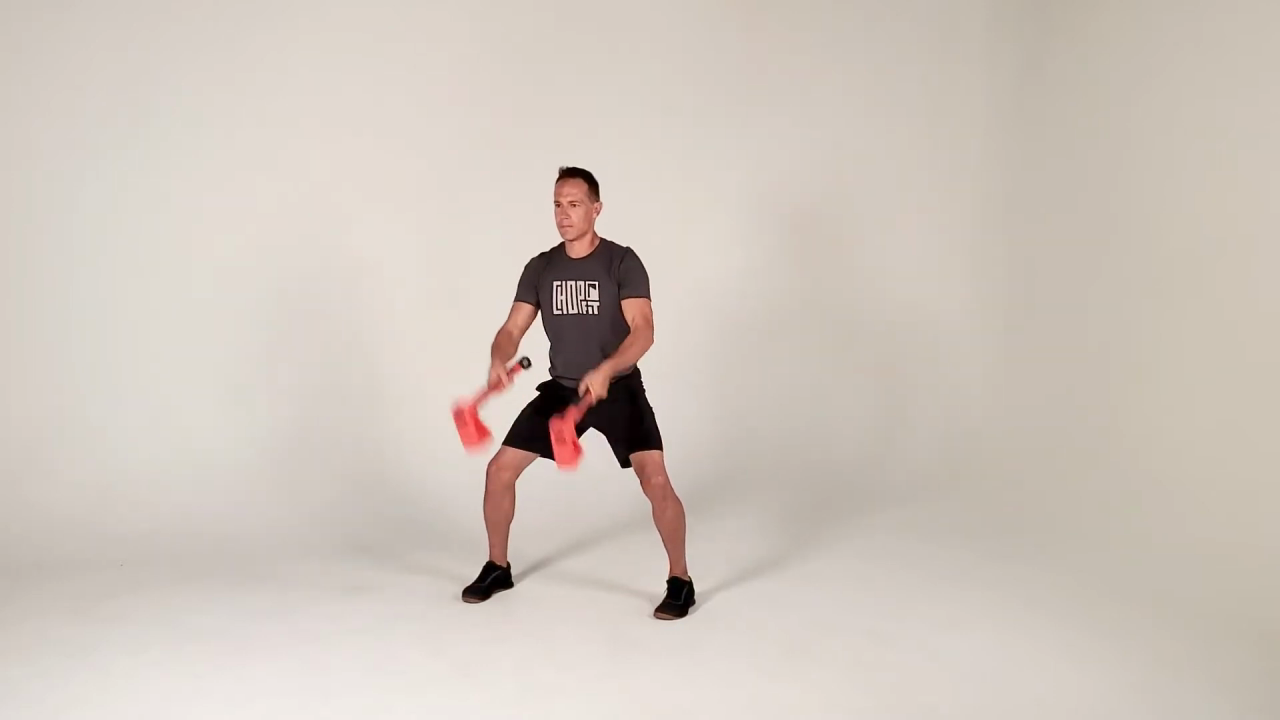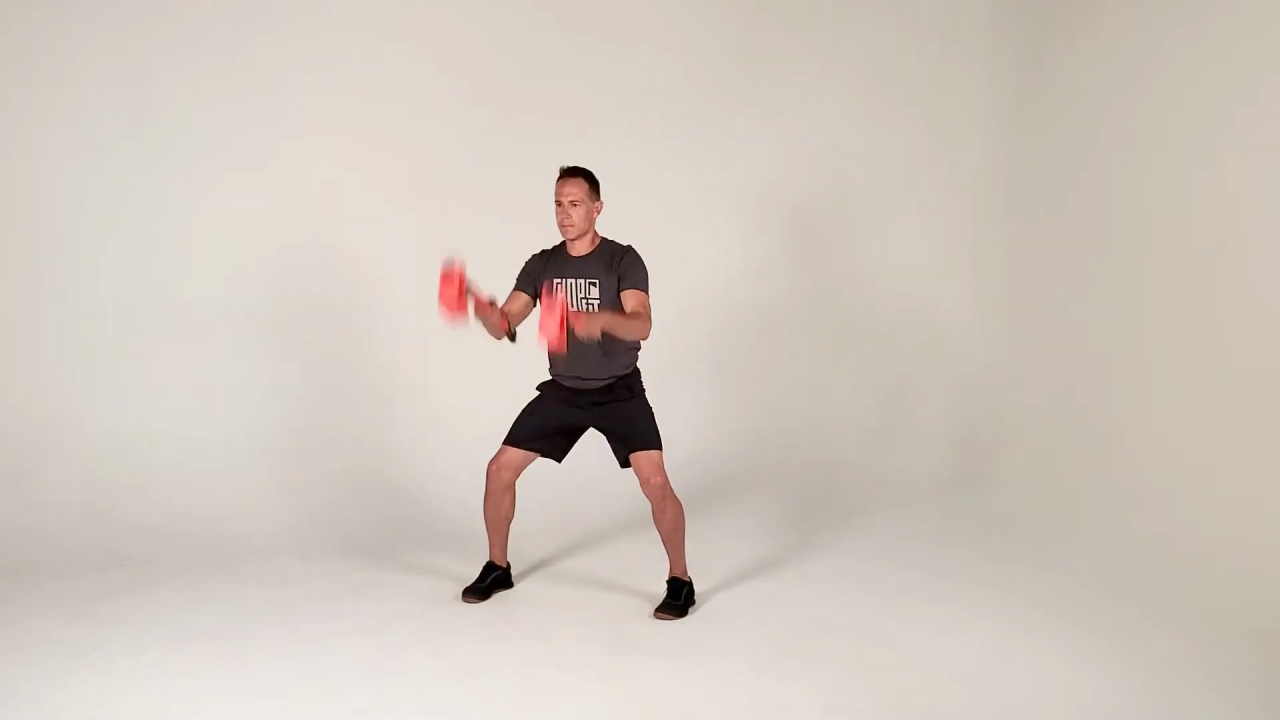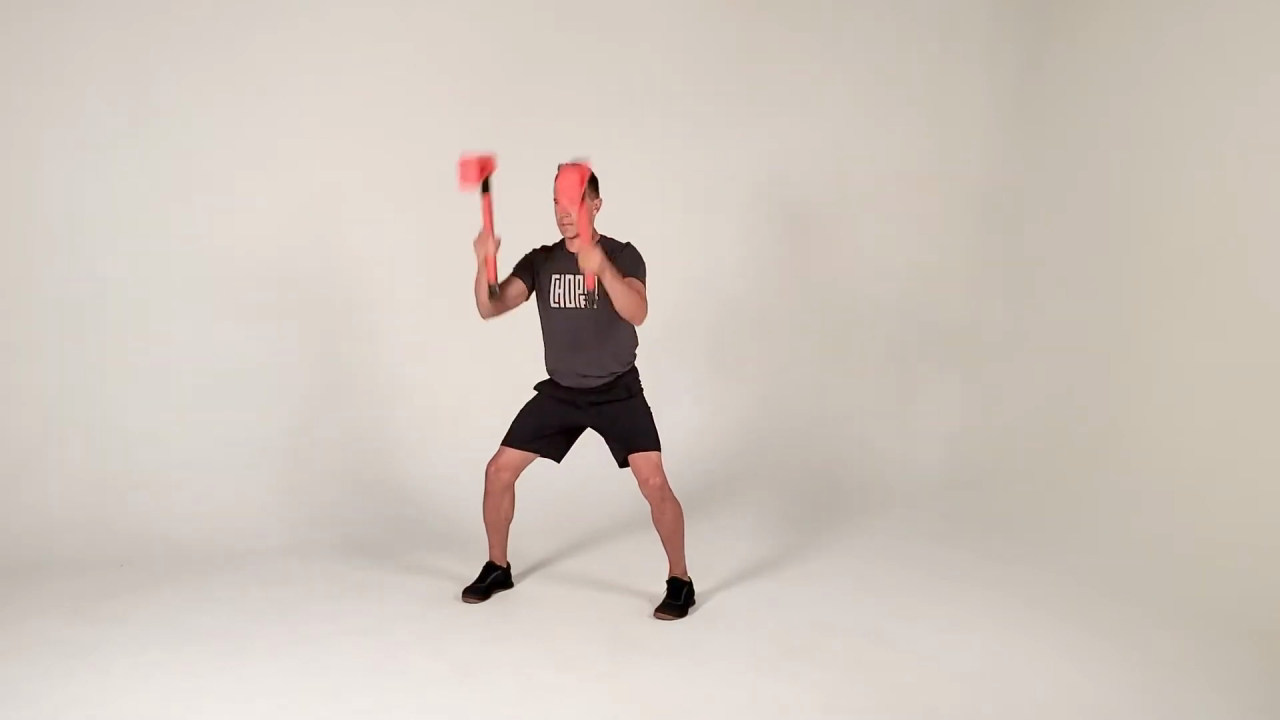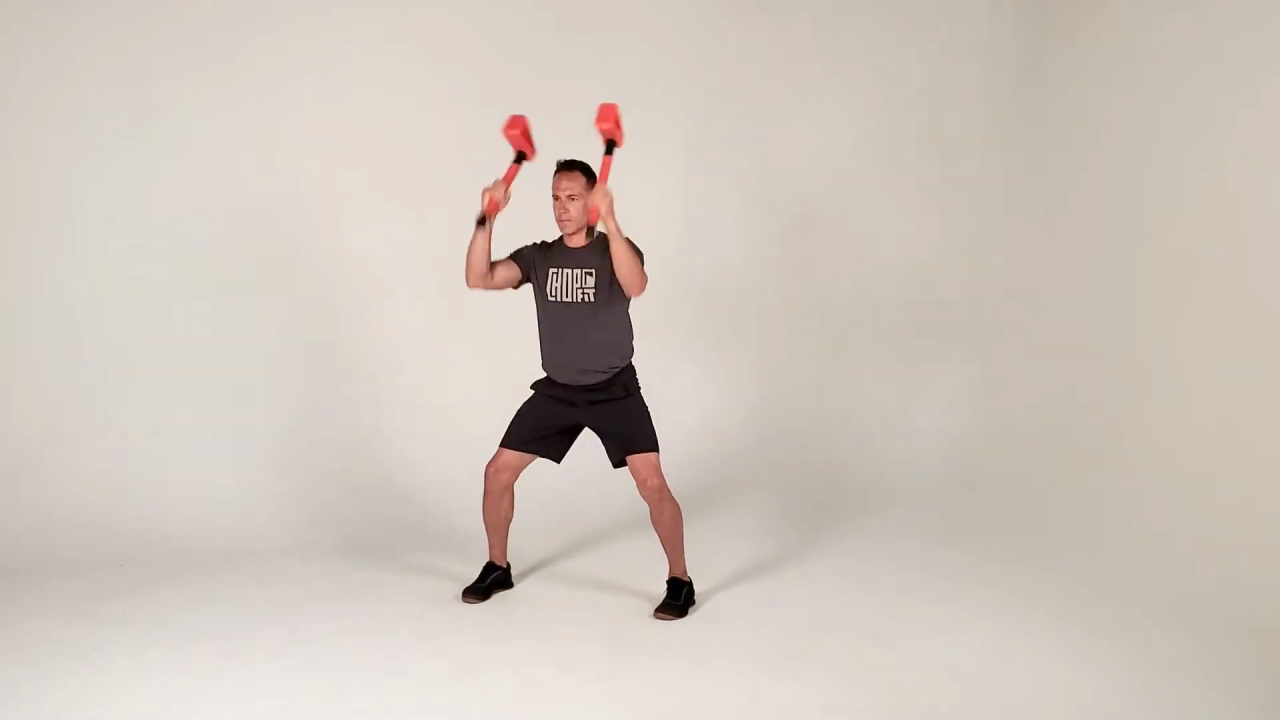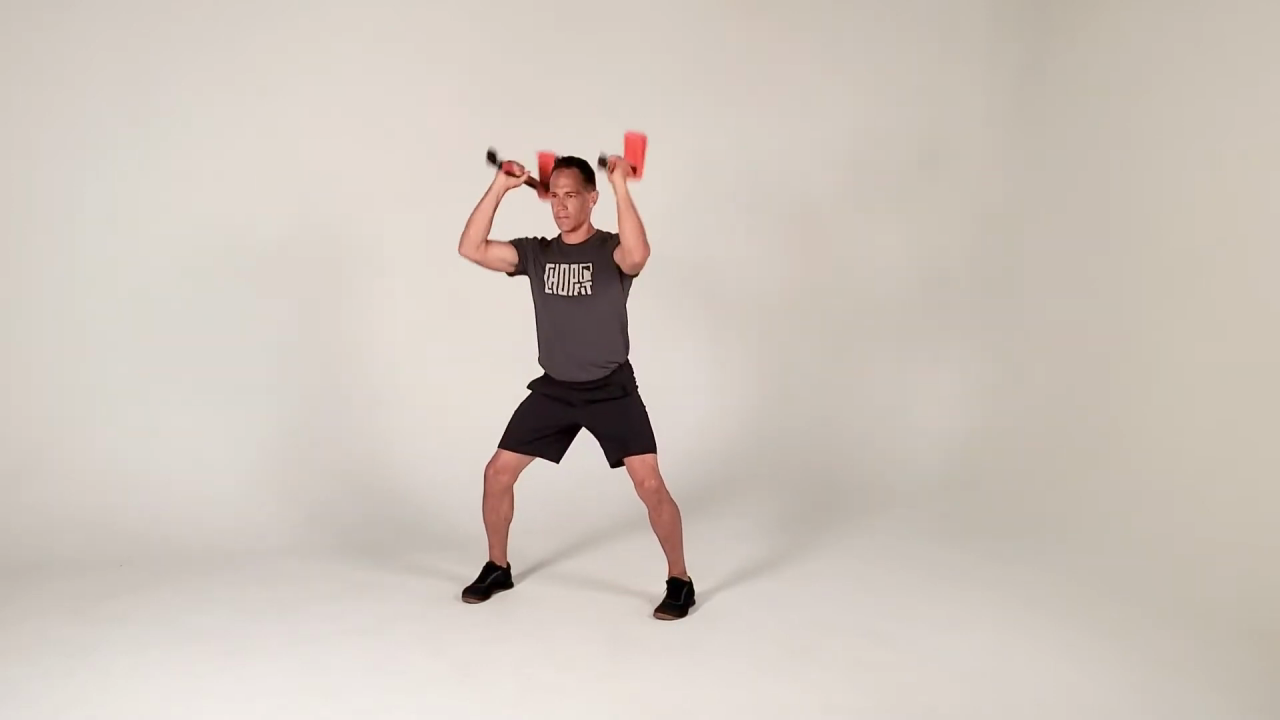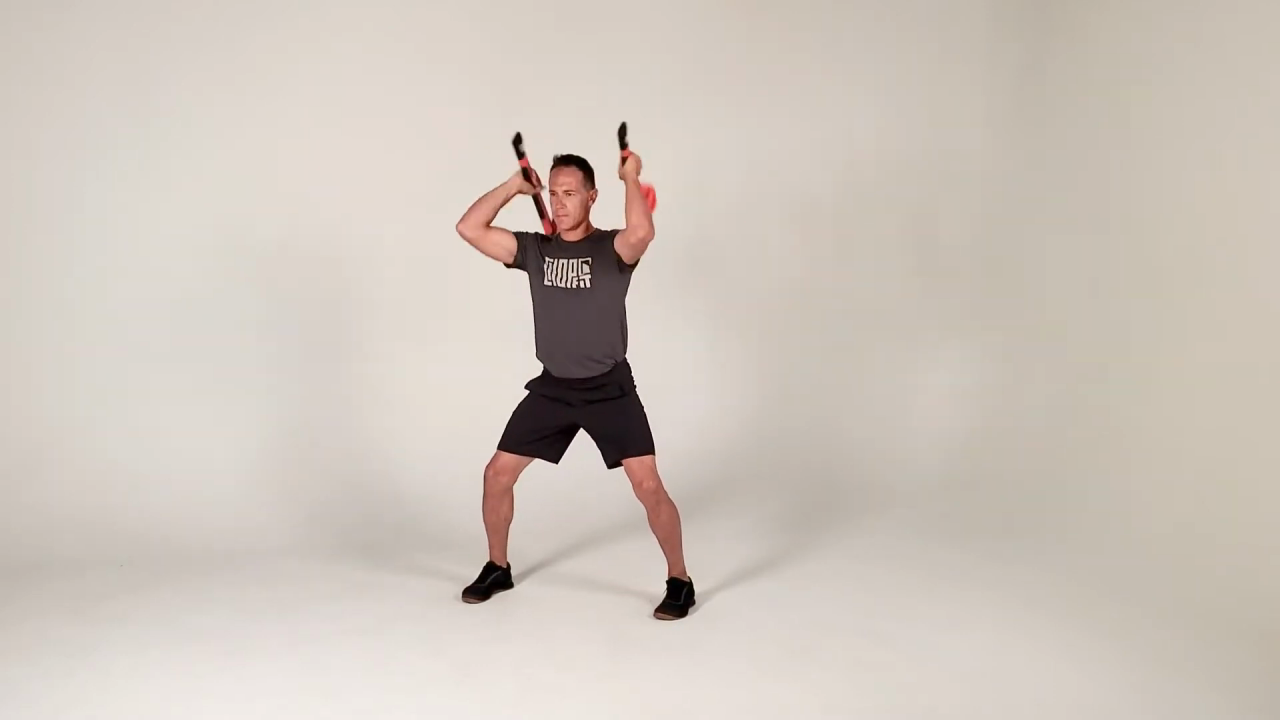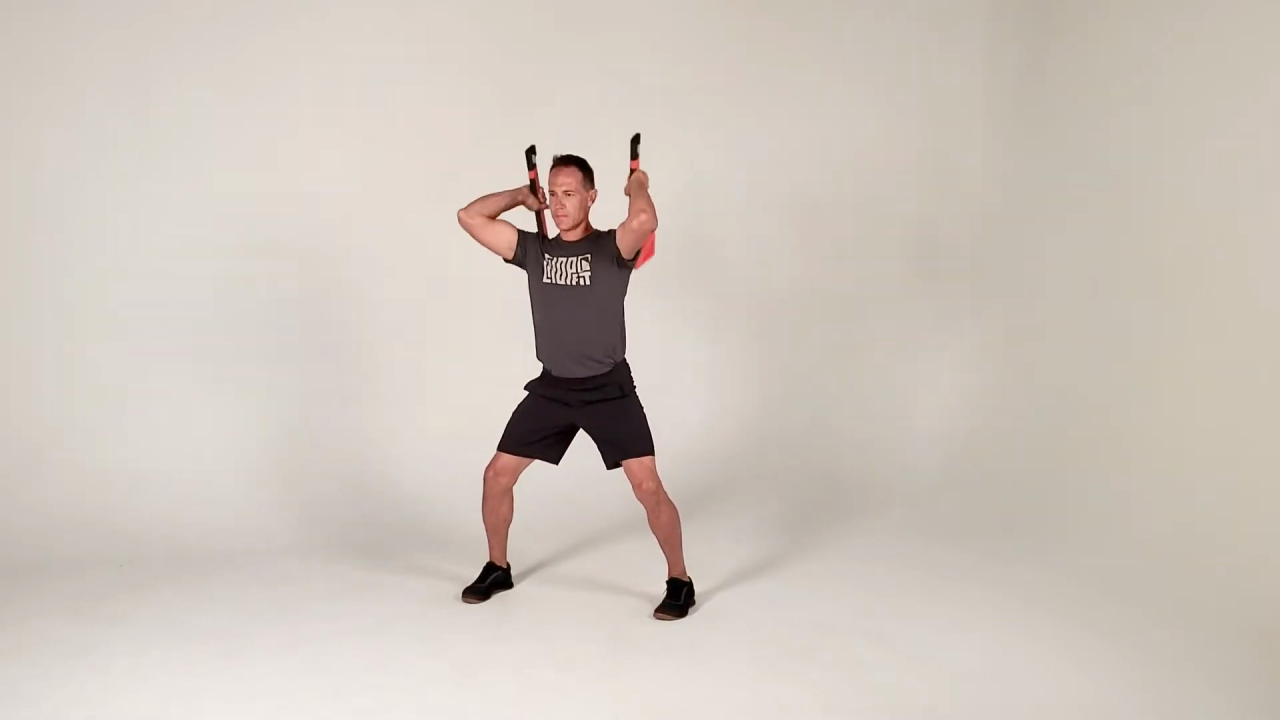
dt=0.1s
person 1, frame 1
left shoulder: (623, 263)
right shoulder: (540, 268)
left elbow: (643, 332)
right elbow: (512, 330)
left wrist: (607, 371)
right wrist: (499, 361)
left hip: (619, 389)
right hip: (560, 390)
left knee: (655, 481)
right knee: (498, 471)
left ankle: (680, 581)
right ankle: (497, 568)
person 1, frame 2
left shoulder: (623, 259)
right shoulder: (541, 264)
left elbow: (642, 324)
right elbow: (505, 324)
left wrist: (601, 321)
right wrist: (488, 315)
left hip: (619, 390)
right hip: (562, 391)
left knee: (655, 482)
right knee: (499, 470)
left ankle: (680, 581)
right ankle: (497, 567)
person 1, frame 3
left shoulder: (622, 255)
right shoulder: (539, 261)
left elbow: (636, 313)
right elbow: (490, 307)
left wrist: (601, 266)
right wrist: (483, 264)
left hip: (618, 391)
right hip: (559, 391)
left knee: (653, 482)
right knee: (498, 470)
left ankle: (679, 581)
right ankle: (497, 567)
person 1, frame 4
left shoulder: (616, 251)
right shoulder: (537, 257)
left elbow: (635, 286)
right elbow: (477, 278)
left wrist: (609, 219)
right wrist: (485, 219)
left hip: (614, 389)
right hip: (556, 390)
left knee: (652, 483)
right knee: (497, 472)
left ankle: (679, 581)
right ankle: (497, 567)
person 1, frame 5
left shoulder: (613, 246)
right shoulder: (535, 252)
left elbow: (638, 254)
right elbow: (471, 250)
left wrist: (620, 187)
right wrist: (498, 189)
left hip: (611, 388)
right hip: (554, 389)
left knee: (649, 484)
right knee: (497, 473)
left ankle: (679, 581)
right ankle: (497, 567)
person 1, frame 6
left shoulder: (612, 248)
right shoulder: (533, 249)
left elbow: (641, 231)
right elbow: (468, 227)
left wrist: (632, 183)
right wrist: (514, 188)
left hip: (609, 388)
right hip: (552, 388)
left knee: (648, 486)
right knee: (496, 474)
left ankle: (679, 581)
right ankle: (497, 568)
person 1, frame 7
left shoulder: (613, 247)
right shoulder: (533, 248)
left elbow: (643, 221)
right elbow: (469, 217)
left wrist: (636, 186)
right wrist: (522, 197)
left hip: (608, 389)
right hip: (552, 389)
left knee: (647, 486)
right knee: (496, 475)
left ankle: (679, 581)
right ankle: (497, 567)
